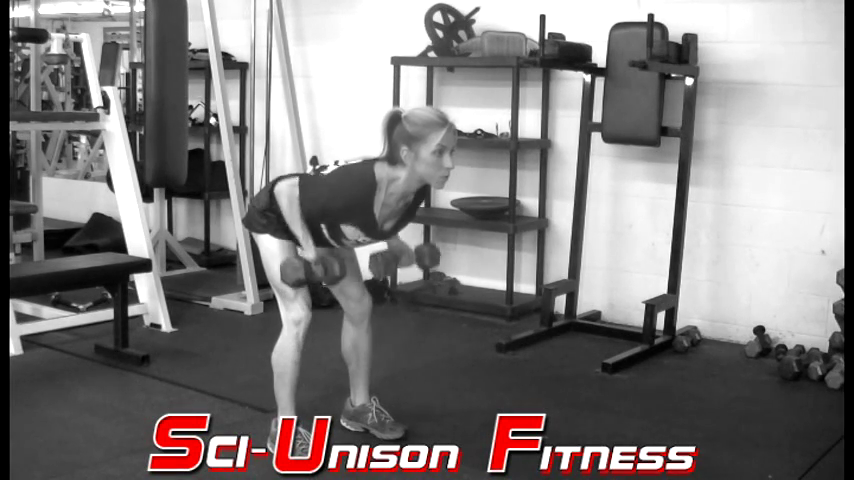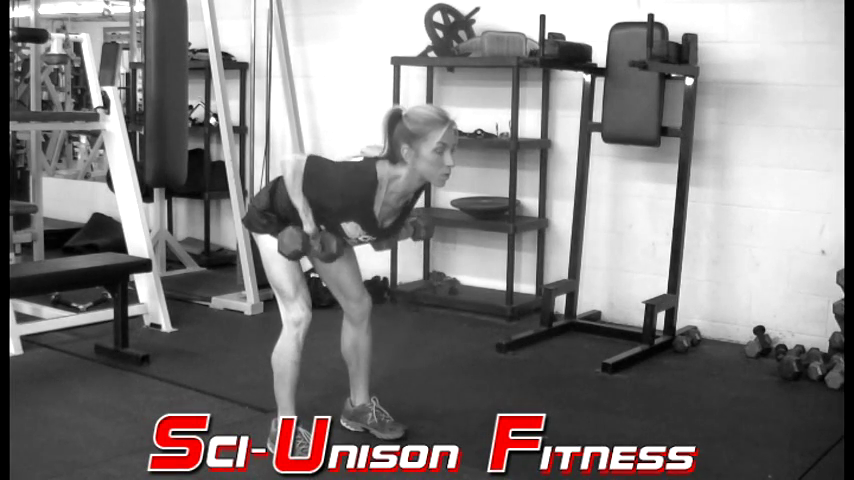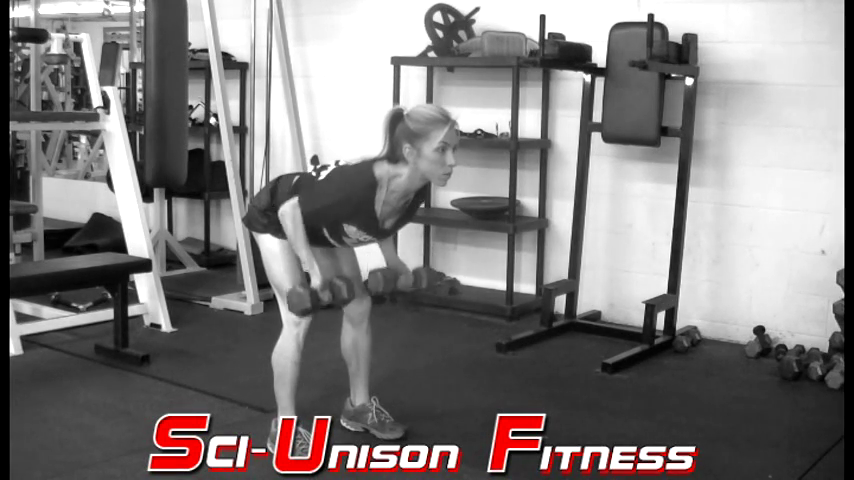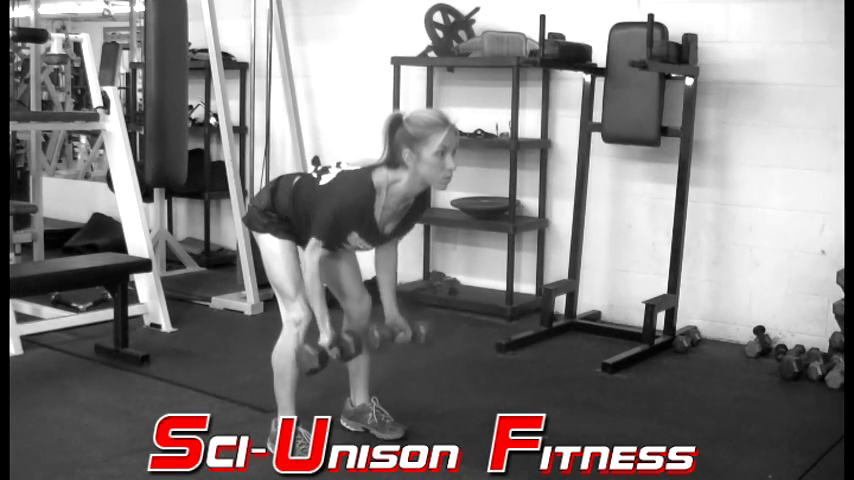
dt=0.4s
person 1, frame 1
left shoulder: (417, 191)
right shoulder: (358, 184)
right elbow: (285, 190)
left wrist: (396, 245)
right wrist: (307, 248)
left hip: (322, 223)
right hip: (275, 216)
left knee: (360, 306)
right knee: (298, 314)
left ankle: (359, 406)
person 1, frame 2
left shoulder: (415, 185)
right shoulder: (360, 180)
right elbow: (293, 165)
left wrist: (395, 225)
right wrist: (307, 222)
left hip: (325, 223)
right hip: (276, 217)
left knee: (359, 305)
right knee: (298, 314)
left ankle: (360, 405)
person 1, frame 3
left shoulder: (417, 190)
right shoulder: (359, 183)
right elbow: (289, 211)
left wrist: (392, 260)
right wrist: (314, 273)
left hip: (324, 224)
right hip: (276, 218)
left knee: (359, 306)
right knee: (298, 316)
left ankle: (360, 405)
person 1, frame 4
left shoulder: (417, 198)
right shoulder: (356, 193)
left elbow: (385, 244)
right elbow: (312, 257)
left wrist: (391, 310)
right wrist: (325, 329)
left hip: (318, 221)
right hip: (276, 217)
left knee: (359, 304)
right knee: (298, 315)
left ankle: (359, 406)
